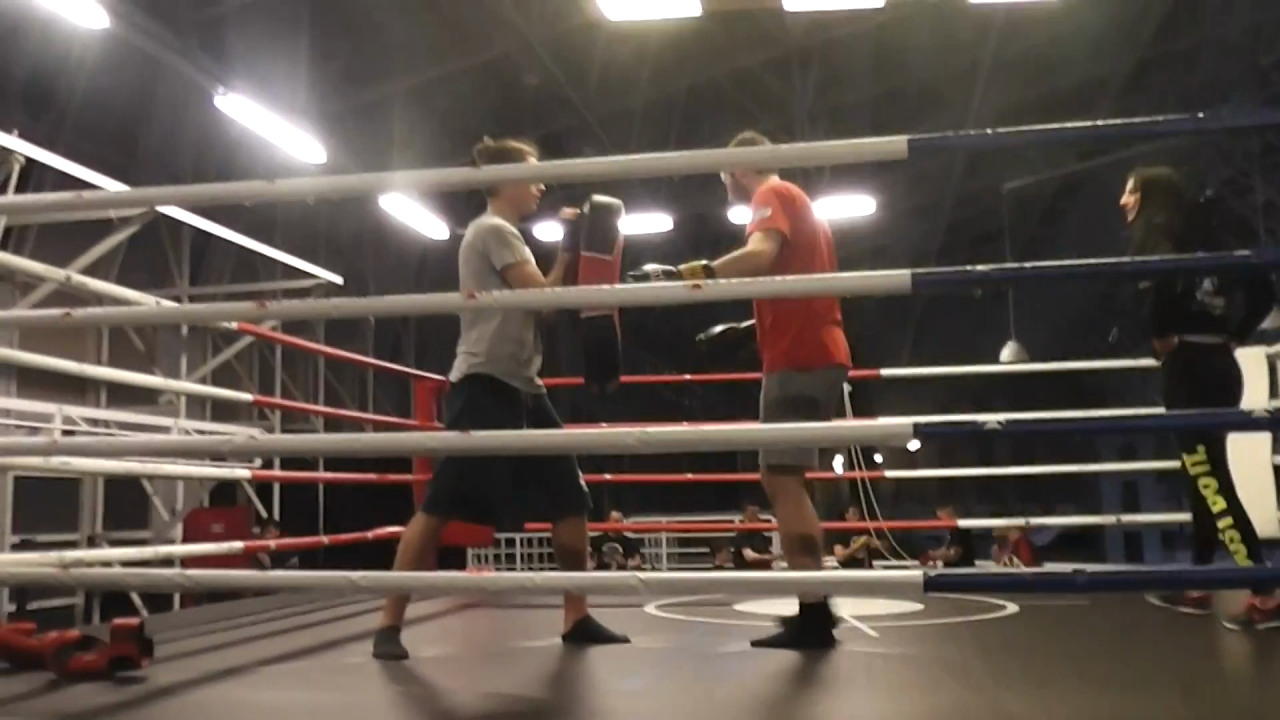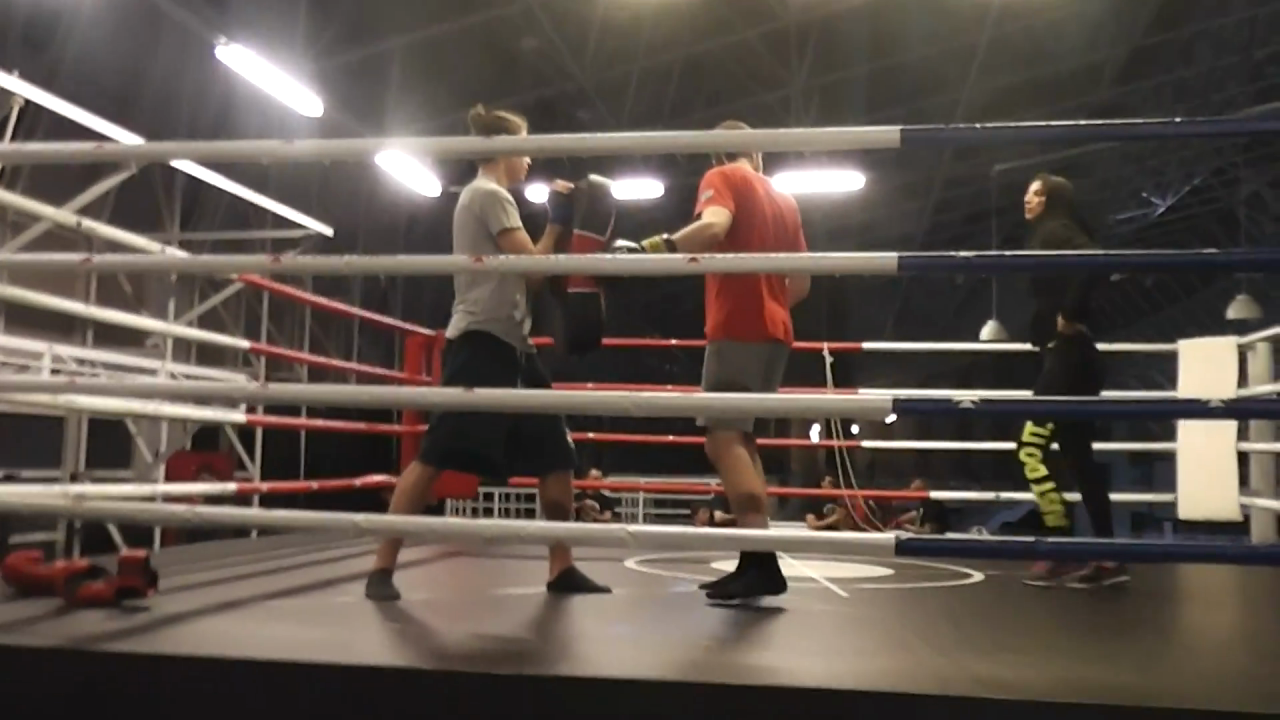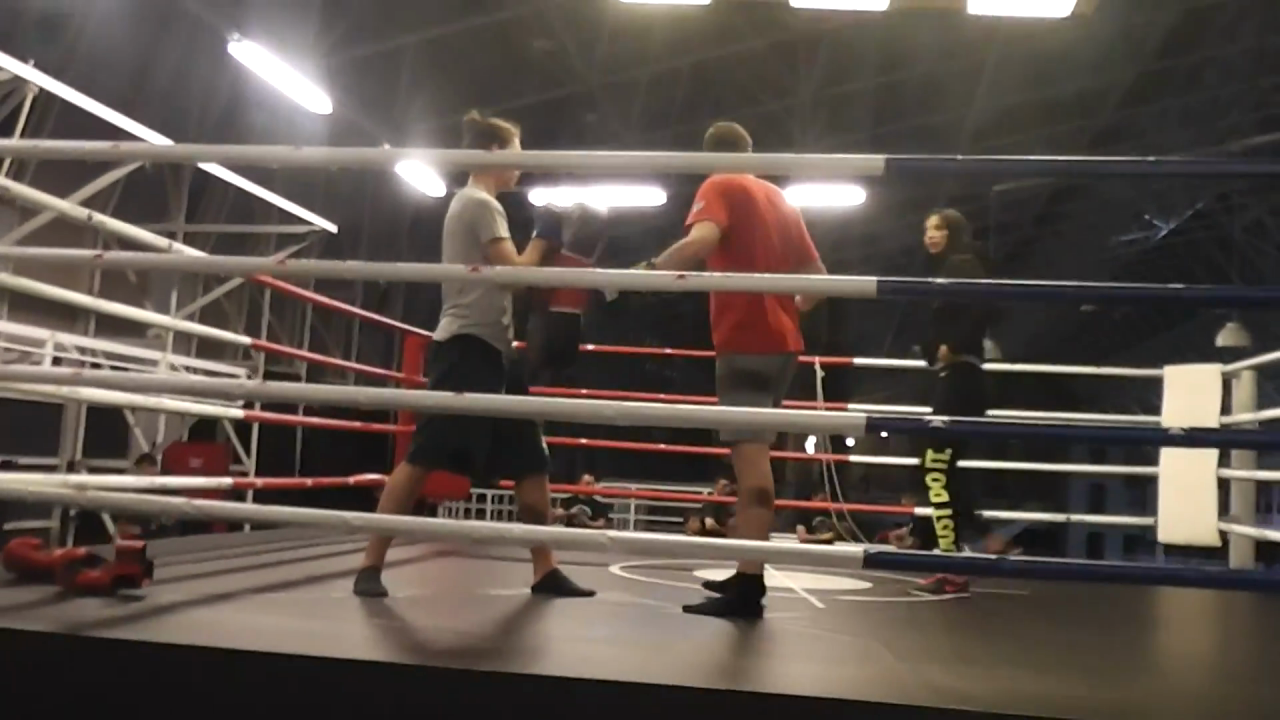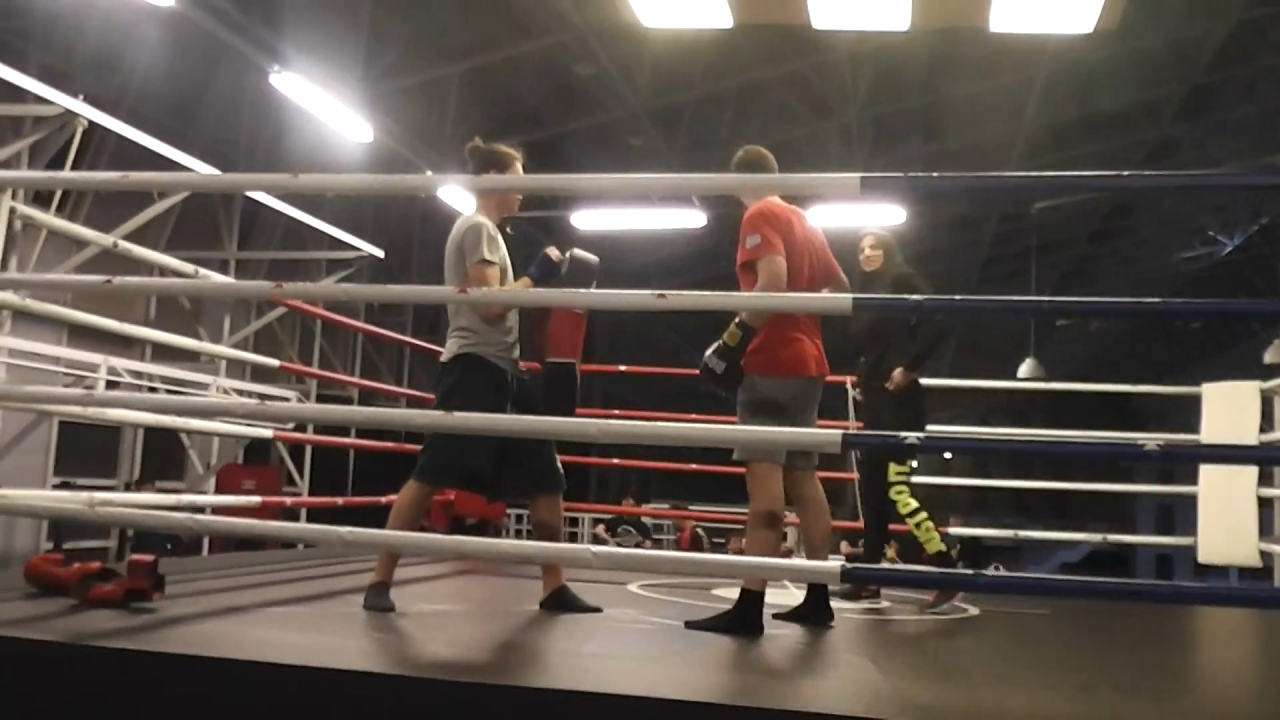
dt=0.5s
person 1, frame 1
left shoulder: (773, 193)
right shoulder: (800, 205)
left elbow: (761, 254)
left wrist: (682, 276)
left hip: (799, 360)
right hip: (817, 356)
left knee: (782, 477)
right knee: (781, 477)
left ankle: (815, 617)
right ankle: (810, 611)
person 1, frame 2
left shoulder: (720, 178)
right shoulder: (784, 199)
left elbow: (714, 227)
right elbow: (801, 282)
left wrist: (651, 249)
left hip: (738, 330)
right hip: (773, 331)
left knee: (723, 440)
right knee: (740, 441)
left ankle: (764, 563)
right ankle: (751, 564)
person 1, frame 3
left shoulder: (719, 187)
right shoulder: (779, 199)
left elbow: (698, 243)
right elbow: (816, 274)
left wrist: (642, 272)
left hip: (745, 338)
right hip: (782, 339)
left knee: (749, 453)
right knee: (754, 453)
left ankle: (747, 589)
right ankle: (747, 572)
person 1, frame 4
left shoulder: (758, 217)
right shoulder: (805, 222)
left elbow: (772, 281)
right elbow: (839, 287)
left wrist: (735, 336)
left hip: (771, 362)
right hip: (807, 362)
left knee: (764, 475)
right knee: (802, 476)
right ankle: (818, 597)
person 2, frame 1
left shoulder: (507, 237)
right shoulder: (492, 230)
left elbow: (539, 307)
right elbow: (542, 296)
left wrist: (570, 252)
right wrist: (568, 249)
left hip: (521, 386)
right hip: (484, 383)
left knee: (570, 498)
right knee: (441, 504)
left ankle: (576, 617)
right ankle: (389, 624)
person 2, frame 2
left shoulder: (489, 199)
right shoulder: (489, 195)
left elbow: (524, 275)
left wrist: (558, 226)
right wrist: (557, 221)
left hip: (510, 344)
right hip: (480, 341)
left knee: (557, 455)
right knee: (436, 455)
left ankle: (561, 568)
right ankle: (383, 567)
person 2, frame 3
left shoulder: (473, 204)
right shoulder: (481, 204)
left wrist: (545, 247)
right wrist: (544, 238)
left hip: (491, 349)
right hip: (468, 346)
left knee: (532, 460)
right knee: (426, 457)
left ankle: (545, 570)
right ankle: (371, 565)
person 2, frame 4
left shoulder: (487, 231)
right shoulder: (477, 228)
right elbow: (489, 306)
left wrist: (540, 285)
right wrist: (536, 275)
left hip: (501, 370)
right hip: (474, 366)
left knee: (546, 477)
right knee: (431, 475)
left ankle: (554, 587)
right ankle: (380, 580)
person 3, frame 1
left shoulder: (1151, 232)
right shoulder: (1203, 235)
left elbow: (1164, 278)
left wrist: (1161, 333)
right wrist: (1235, 333)
left hip: (1188, 365)
right hip: (1220, 365)
left knee: (1211, 482)
right knee: (1206, 478)
right ankle: (1194, 585)
person 3, frame 2
left shoulder: (1054, 233)
right shoulder: (1051, 238)
left elbow: (1092, 267)
left wrist: (1069, 317)
right wrist: (1070, 315)
left hip: (1067, 356)
right hip: (1072, 357)
left knee: (1032, 448)
right knee: (1079, 457)
right ankle: (1107, 558)
person 3, frame 3
left shoulder: (961, 264)
right shoulder: (946, 270)
left elbow: (985, 305)
left wrist: (952, 345)
right wrist: (941, 346)
left hip: (956, 379)
right hip: (956, 381)
left knee: (936, 471)
right knee: (940, 471)
left ankle: (952, 573)
right ankle: (986, 541)
person 3, frame 4
left shoulder: (903, 279)
right shoulder: (865, 293)
left elbow: (934, 324)
left wrist: (908, 366)
right wrist: (860, 381)
left hip: (900, 398)
right hip: (875, 399)
left knee: (896, 487)
right knee: (871, 487)
left ankle: (948, 570)
